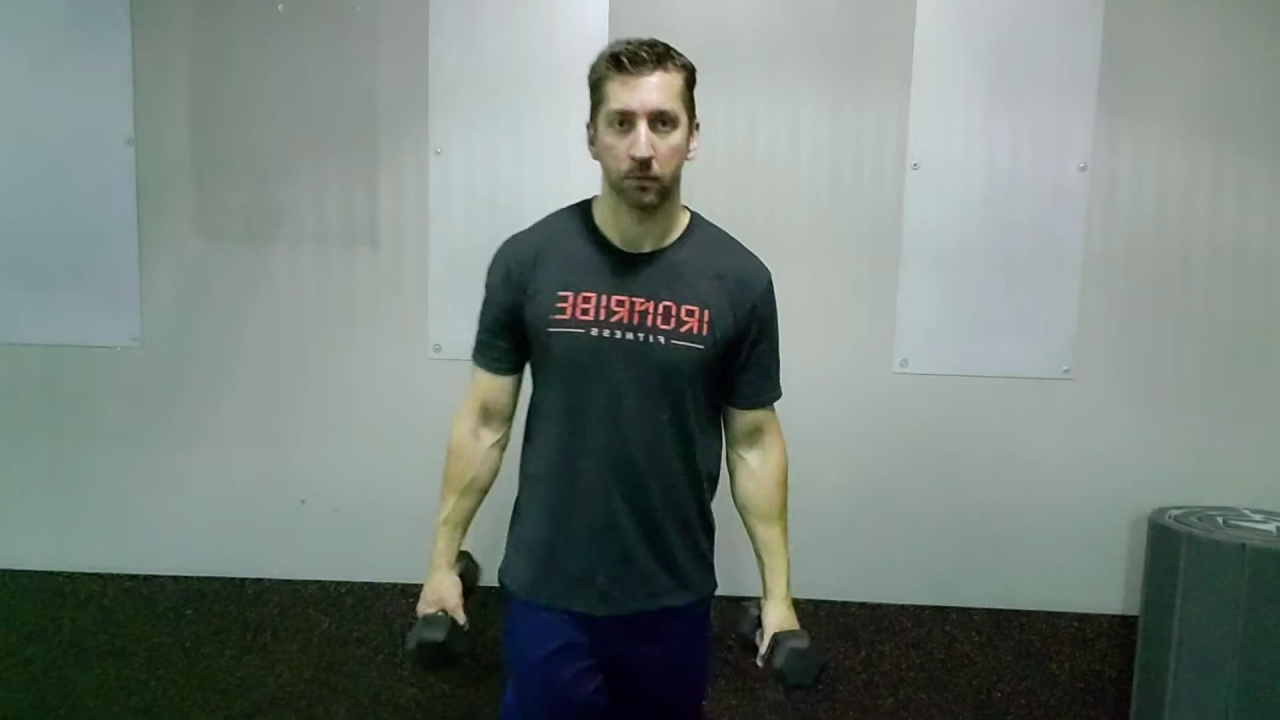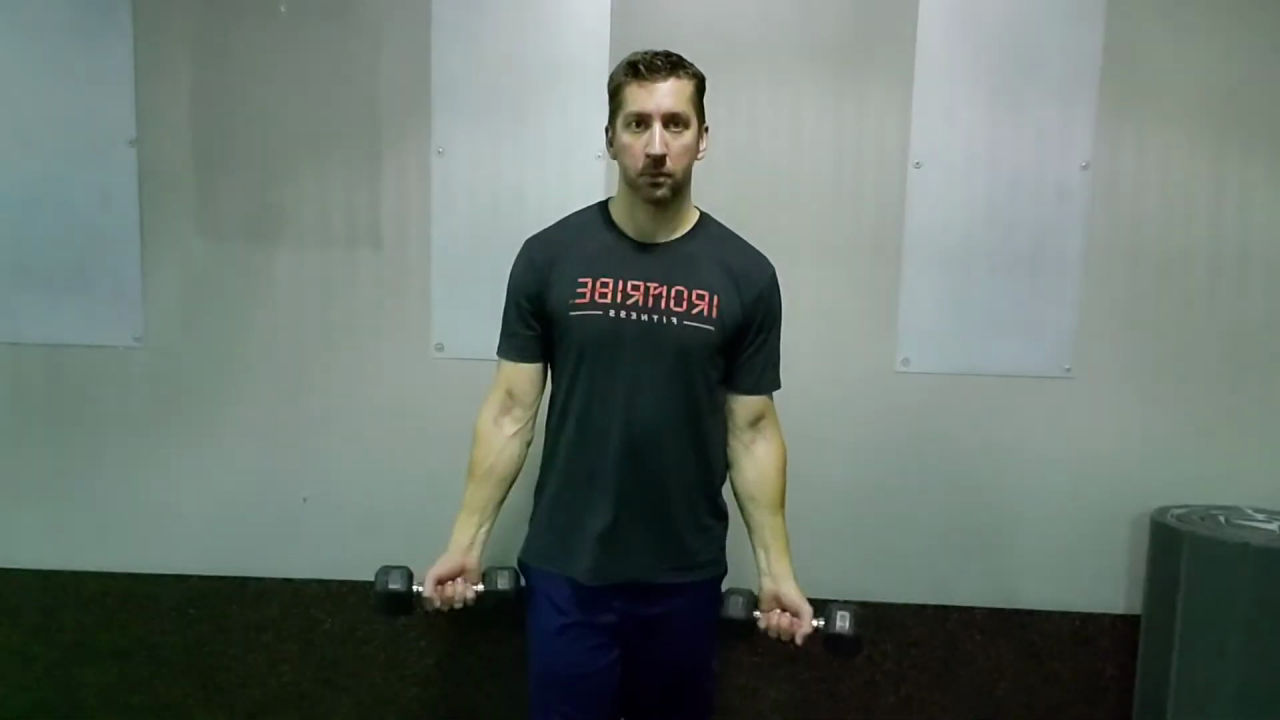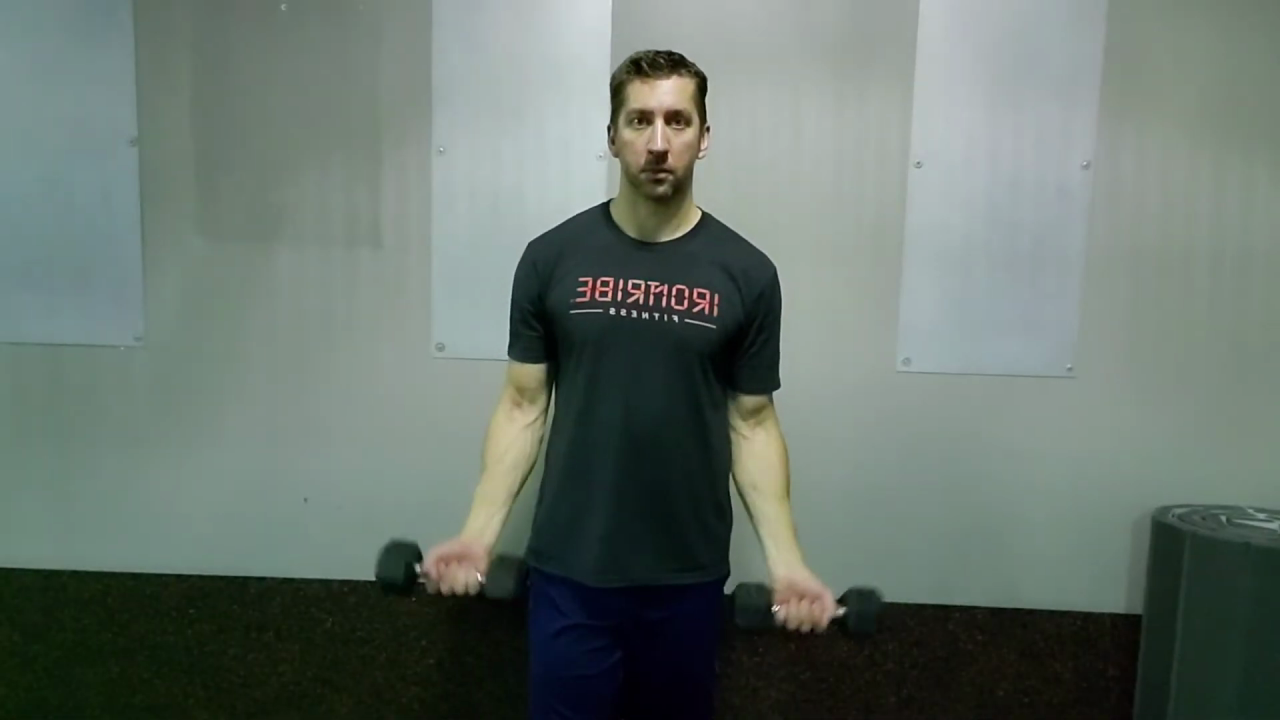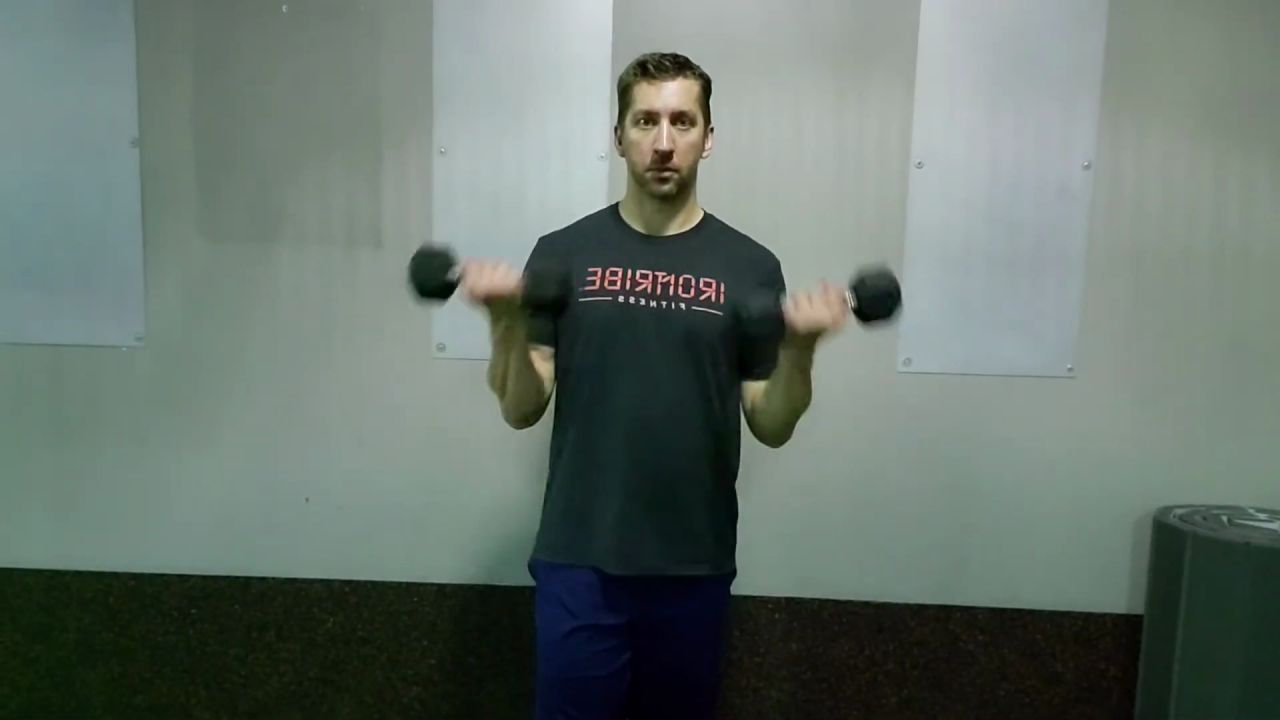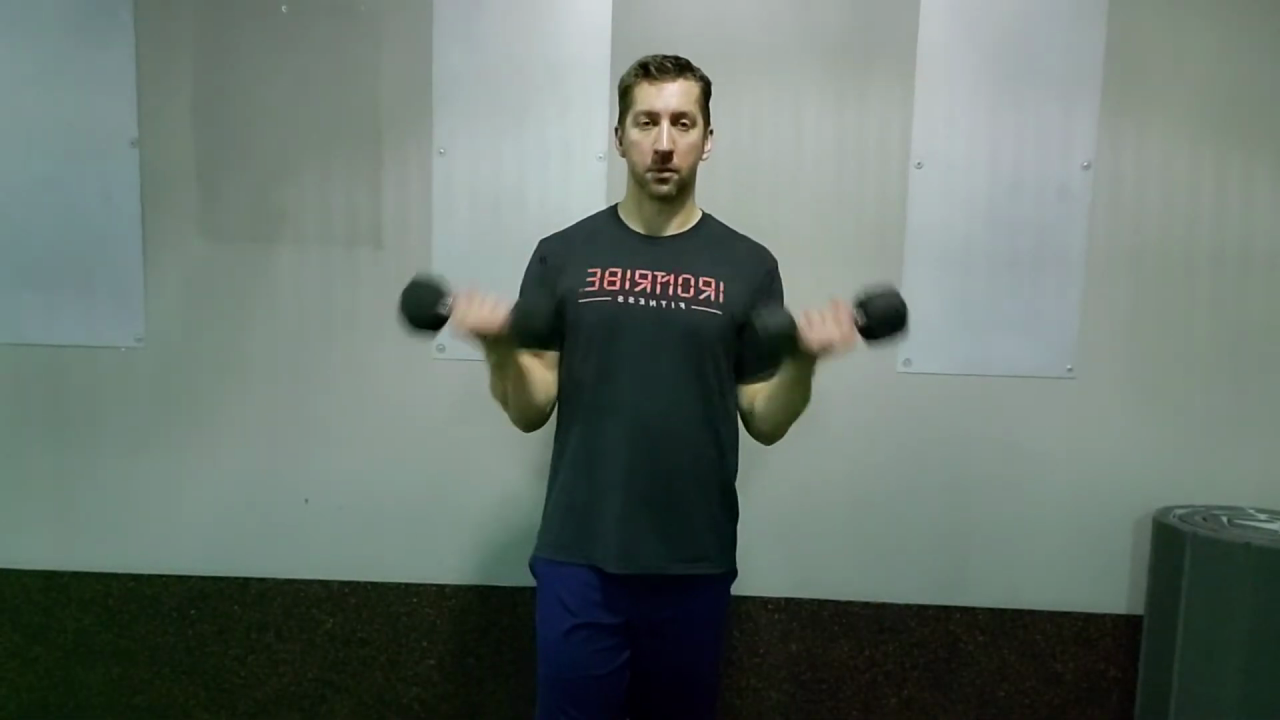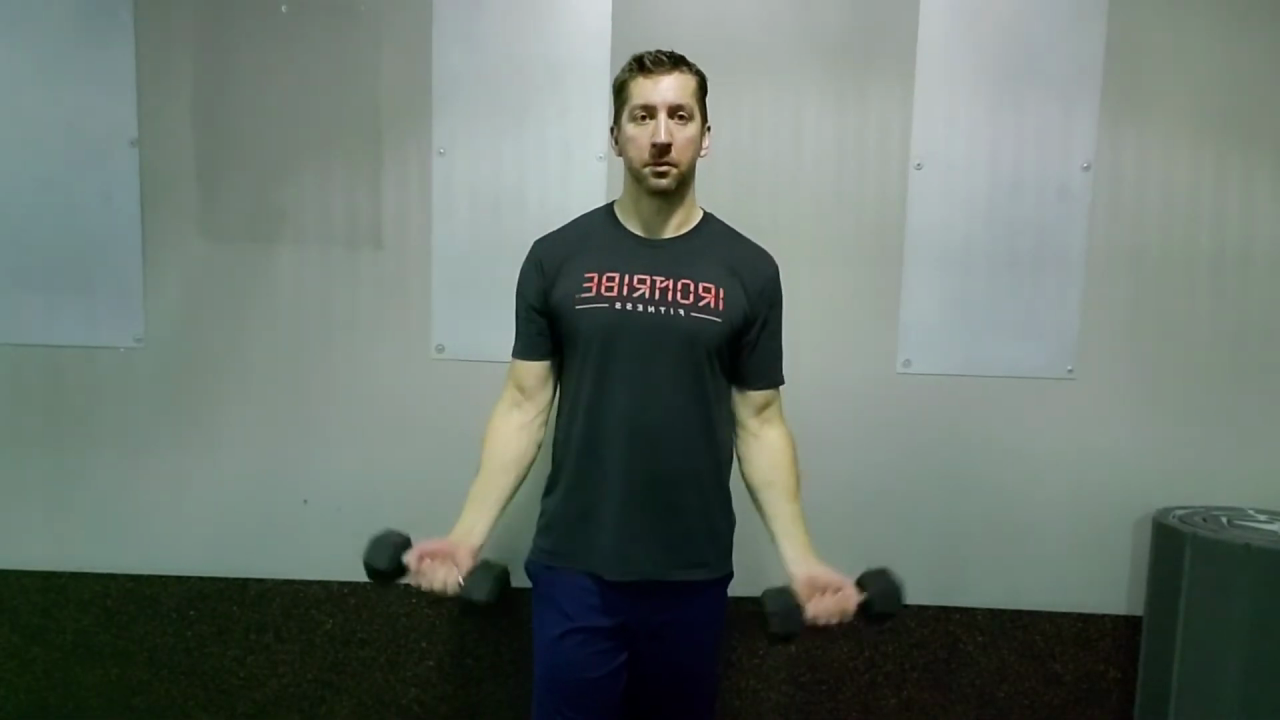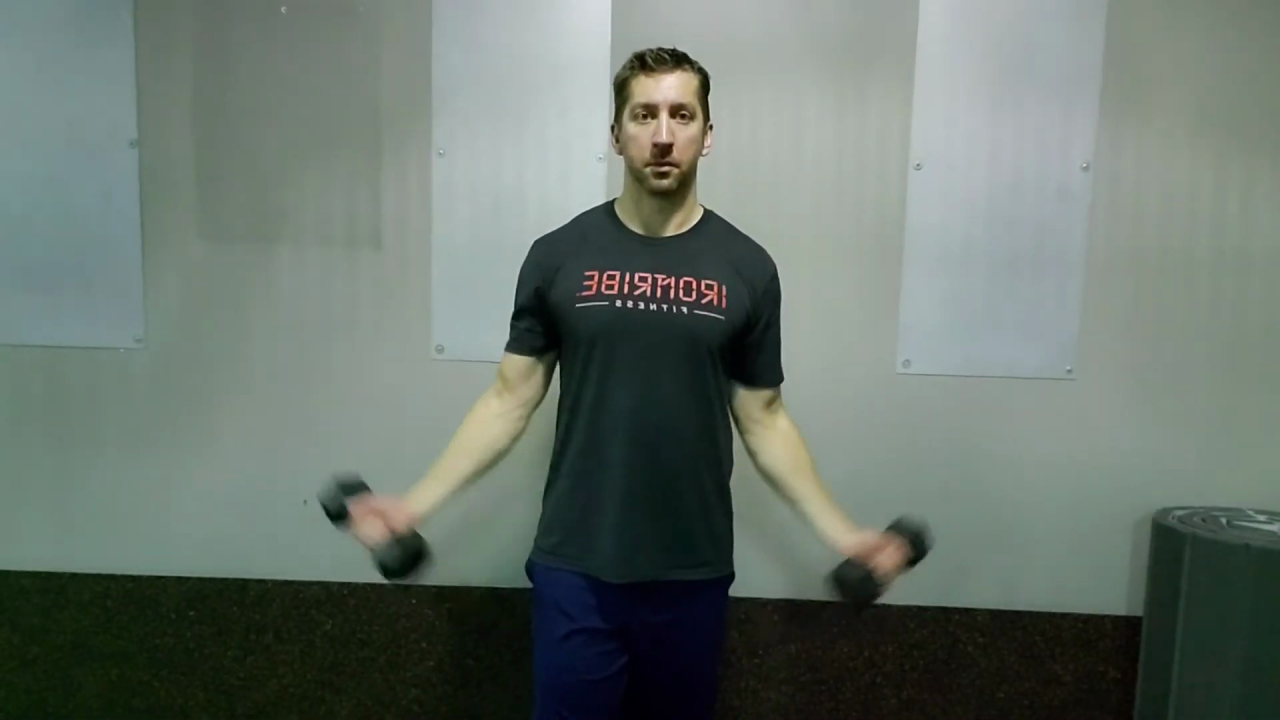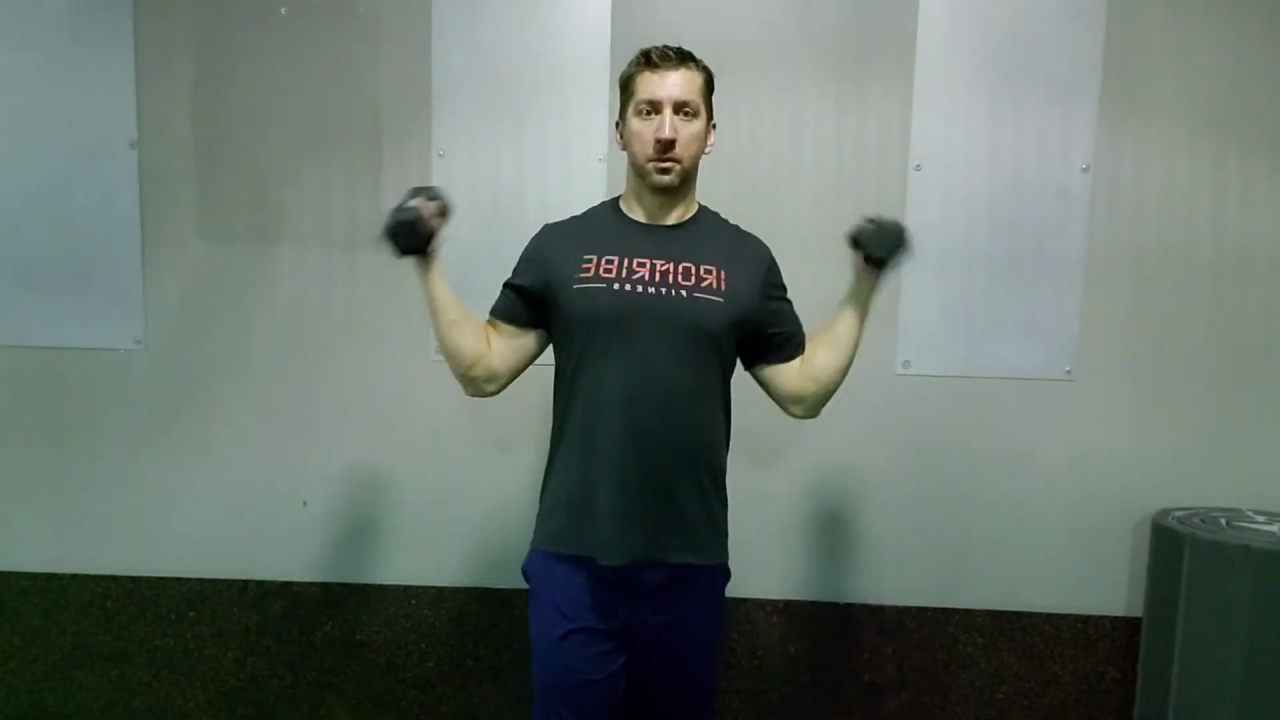
dt=0.5s
person 1, frame 1
left shoulder: (738, 279)
right shoulder: (527, 261)
left elbow: (753, 438)
right elbow: (485, 420)
left wrist: (778, 590)
right wrist: (443, 558)
left hip: (673, 594)
right hip: (550, 590)
person 1, frame 2
left shoulder: (745, 274)
right shoulder: (549, 256)
left elbow: (752, 428)
right elbow: (511, 410)
left wrist: (776, 567)
right wrist: (467, 541)
left hip: (686, 571)
right hip: (568, 566)
person 1, frame 3
left shoulder: (745, 272)
right shoulder: (551, 258)
left elbow: (752, 421)
right elbow: (522, 405)
left wrist: (783, 557)
right wrist: (479, 530)
left hip: (687, 571)
right hip: (569, 566)
person 1, frame 4
left shoulder: (748, 264)
right shoulder: (563, 254)
left elbow: (772, 427)
right elbow: (520, 410)
left wrist: (798, 344)
right wrist: (508, 318)
left hip: (694, 560)
right hip: (579, 555)
person 1, frame 5
left shoulder: (747, 264)
right shoulder: (563, 254)
left elbow: (765, 423)
right elbow: (530, 409)
left wrist: (803, 361)
right wrist: (499, 348)
left hip: (695, 560)
right hip: (580, 554)
person 1, frame 6
left shoulder: (748, 268)
right shoulder: (555, 257)
left elbow: (758, 420)
right elbow: (524, 405)
left wrist: (798, 555)
right wrist: (469, 533)
left hip: (692, 569)
right hip: (574, 563)
person 1, frame 7
left shoulder: (747, 267)
right shoulder: (557, 256)
left elbow: (762, 417)
right elbow: (510, 397)
left wrist: (836, 529)
right wrist: (419, 501)
left hip: (693, 569)
right hip: (575, 563)
person 1, frame 8
left shoulder: (745, 259)
right shoulder: (560, 246)
left elbow: (804, 392)
right elbow: (481, 370)
left wrist: (860, 288)
right wrist: (432, 266)
left hip: (689, 558)
right hip: (574, 553)
